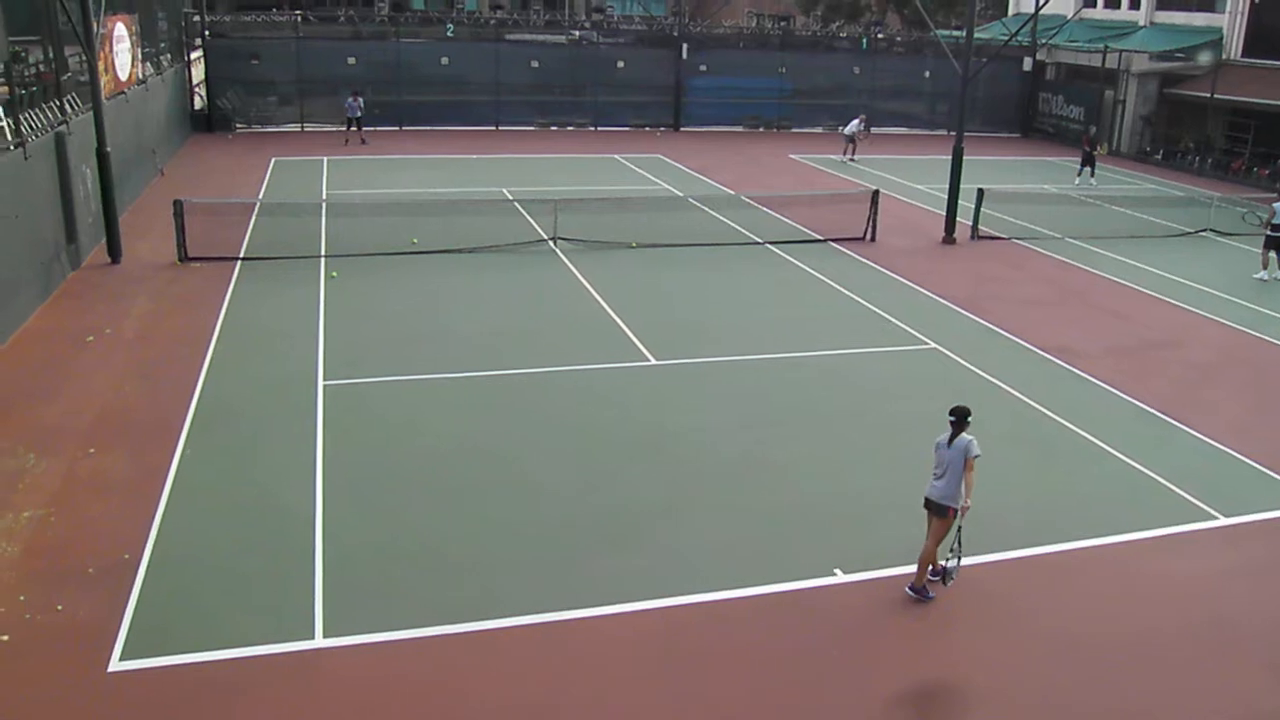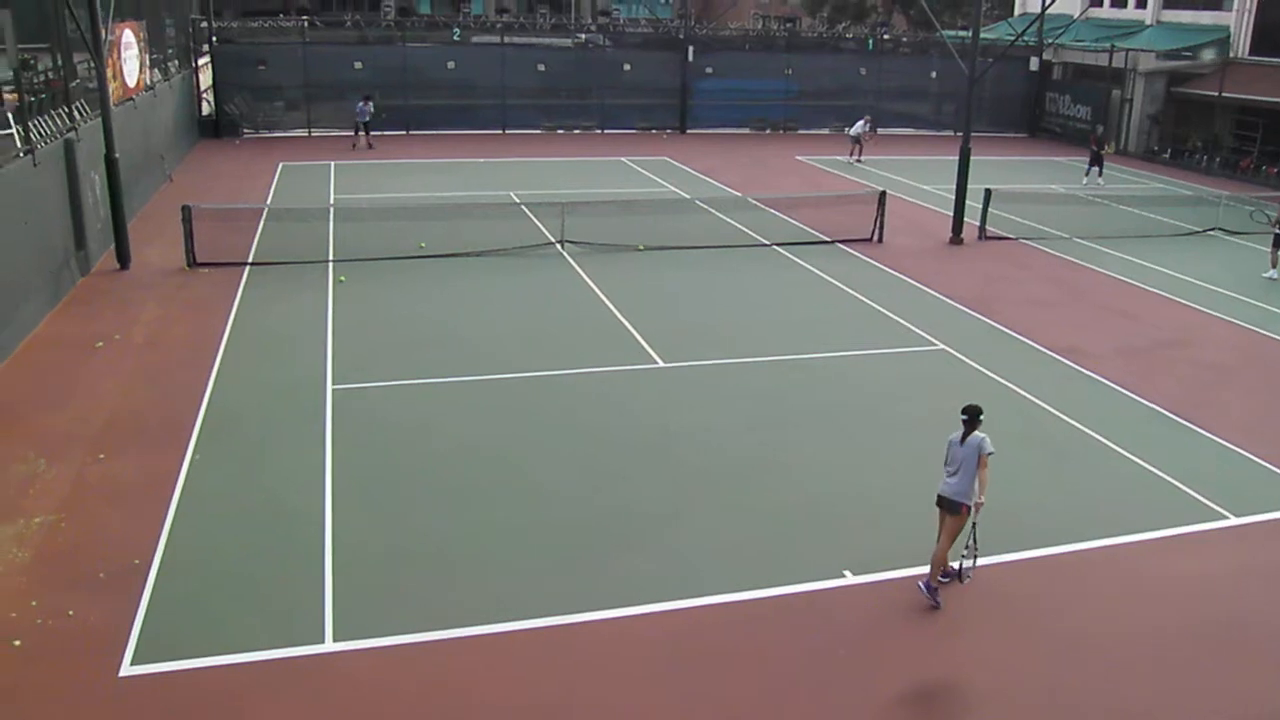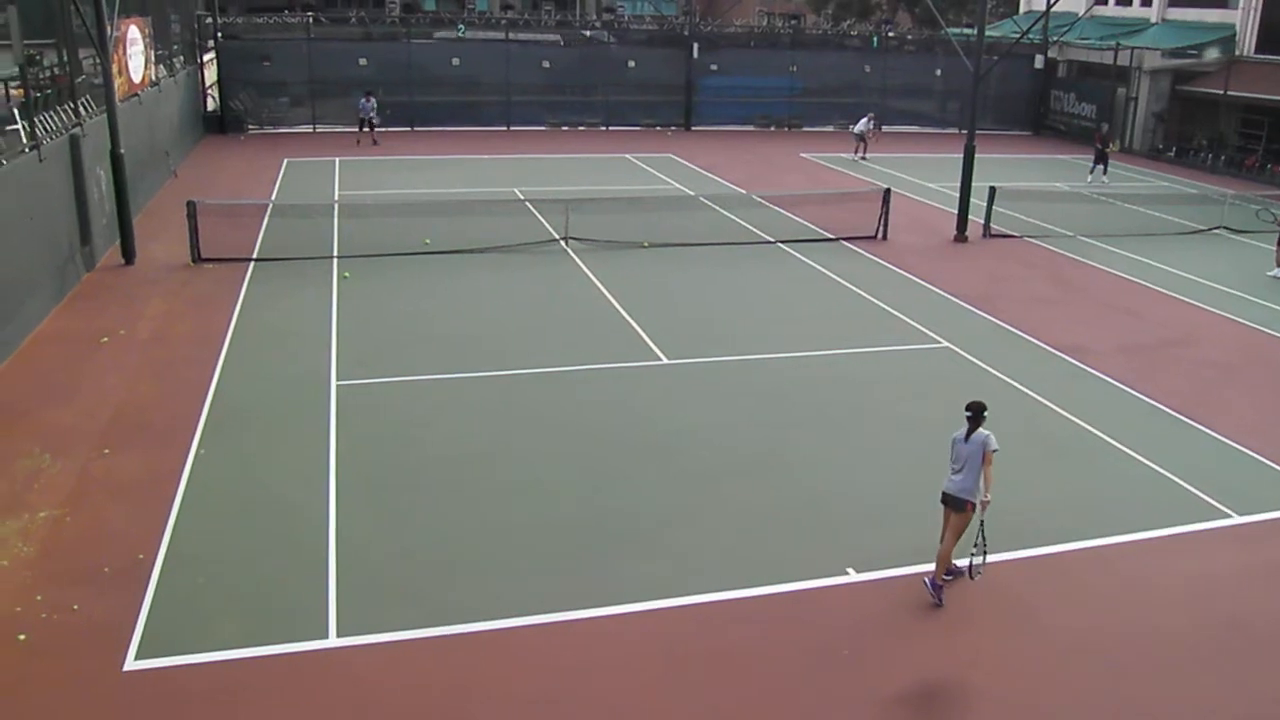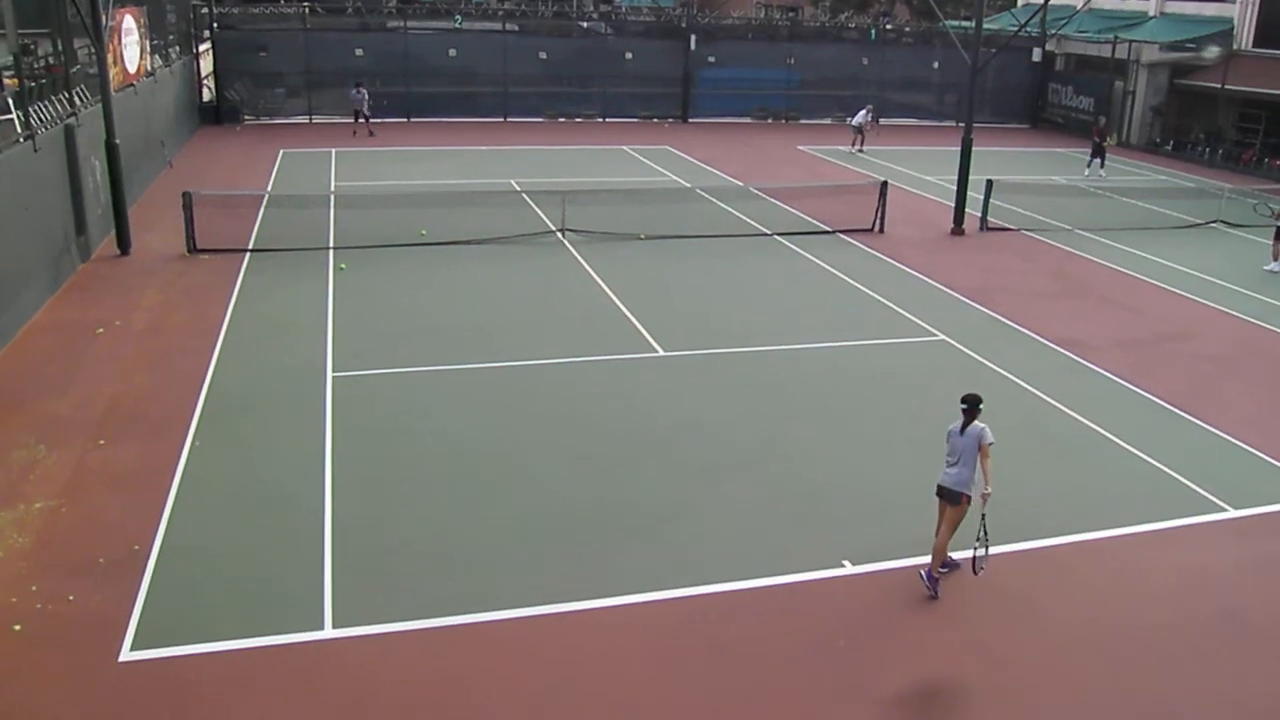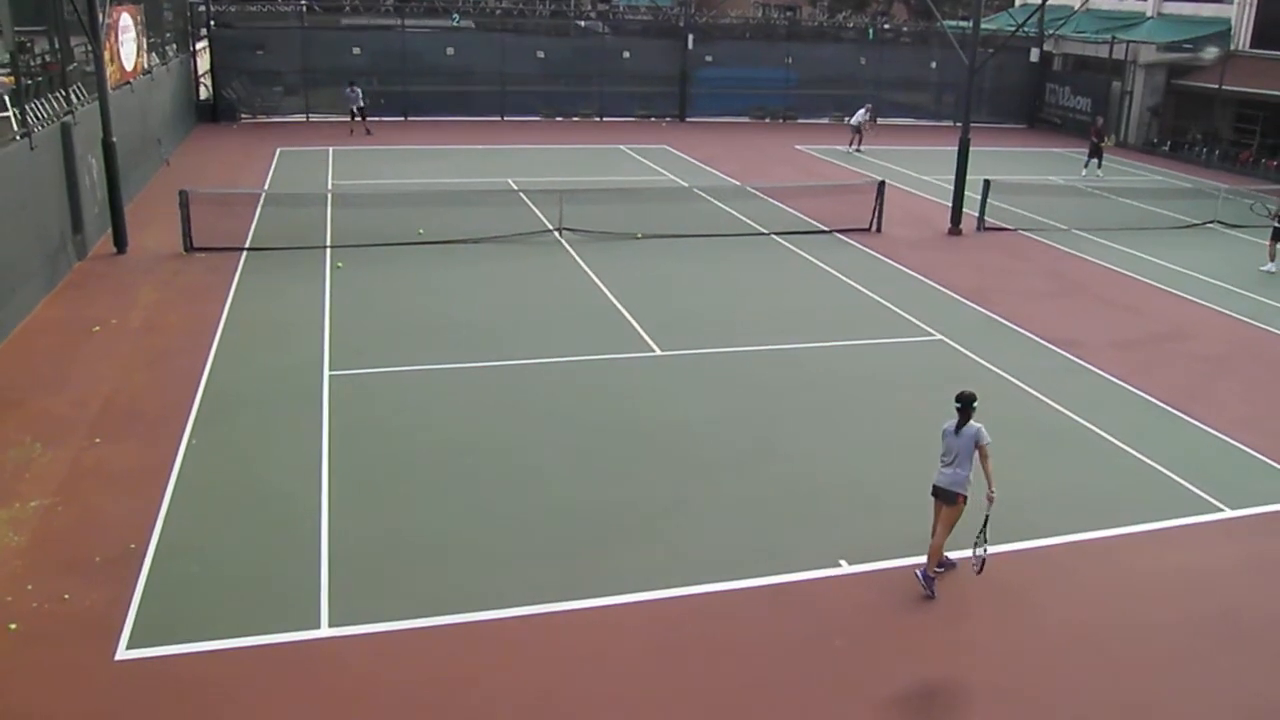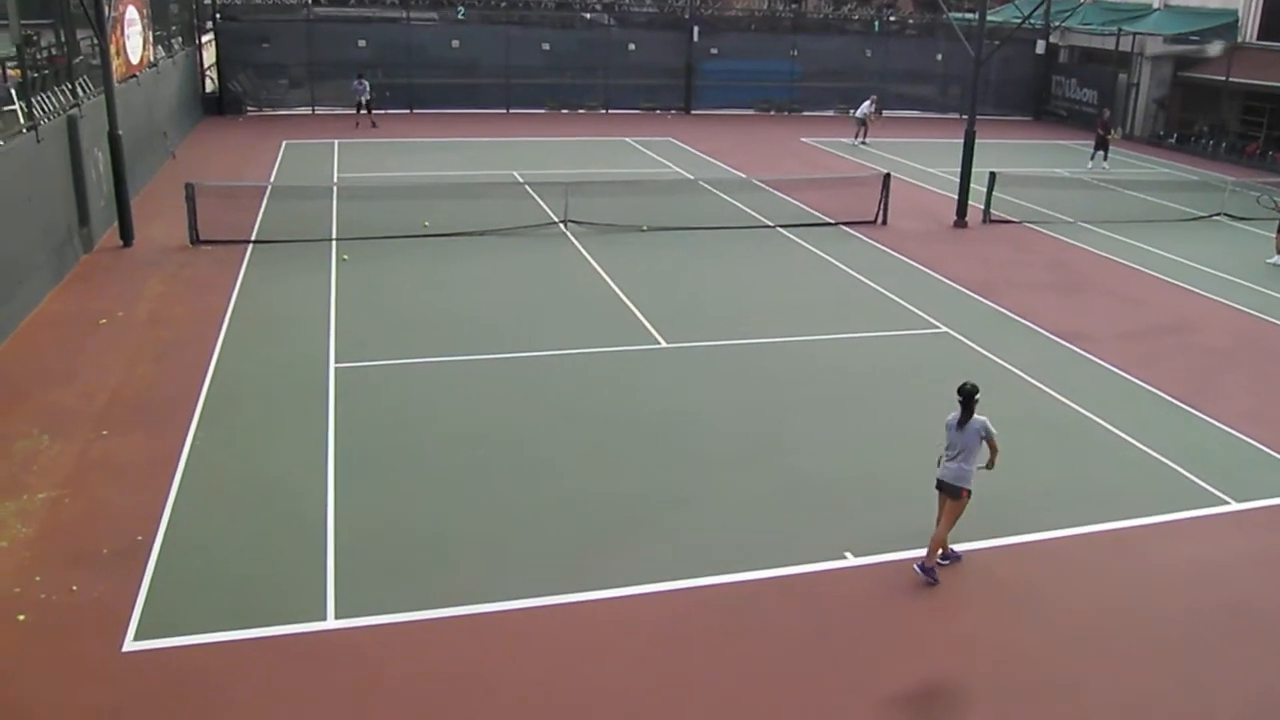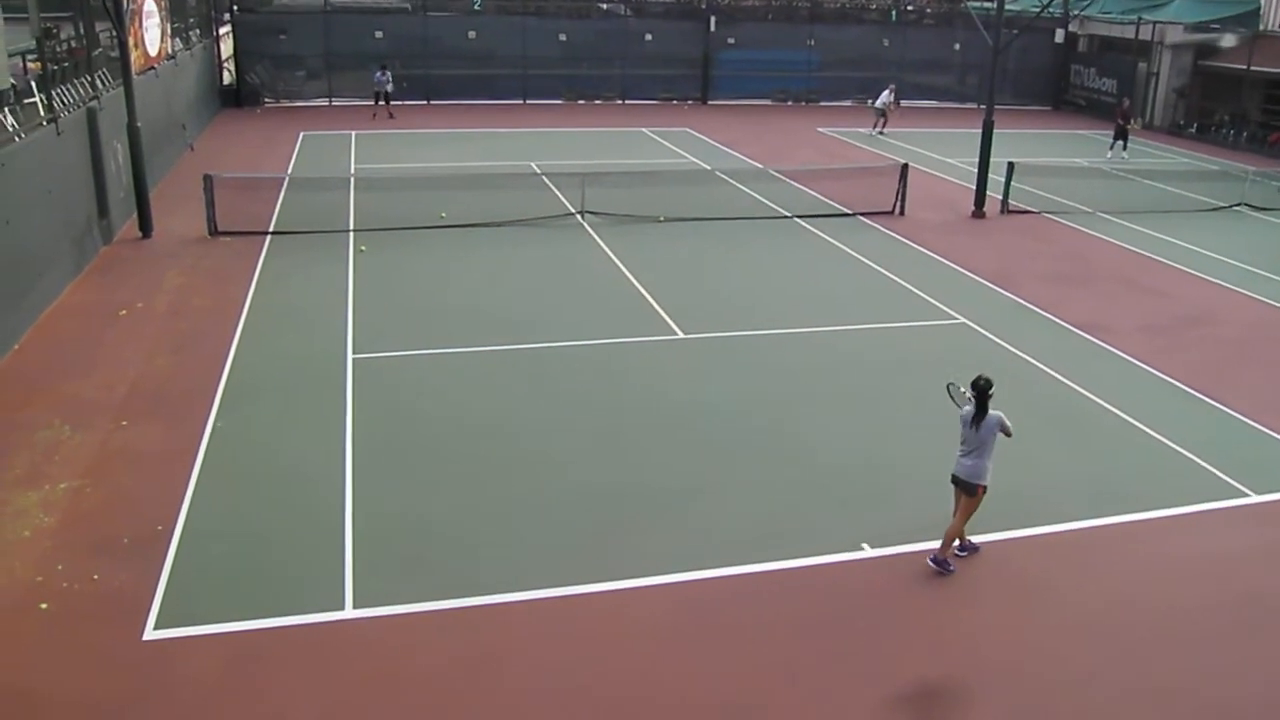
dt=0.3s
person 1, frame 1
left shoulder: (940, 440)
right shoulder: (969, 442)
right elbow: (969, 472)
right wrist: (967, 499)
left hip: (931, 494)
right hip: (948, 500)
left knee: (932, 538)
right knee: (932, 541)
left ankle: (935, 569)
right ankle: (917, 584)
person 1, frame 2
left shoulder: (953, 438)
right shoulder: (982, 440)
right elbow: (982, 468)
right wrist: (981, 495)
left hip: (944, 492)
right hip: (962, 498)
left knee: (943, 537)
right knee: (946, 540)
left ankle: (945, 570)
right ankle: (931, 582)
person 1, frame 3
left shoulder: (957, 436)
right shoulder: (986, 437)
right elbow: (987, 465)
right wrist: (987, 492)
left hip: (949, 489)
right hip: (966, 495)
left knee: (947, 534)
right knee: (951, 537)
left ankle: (948, 568)
right ankle: (936, 580)
person 1, frame 4
left shoulder: (952, 428)
right shoulder: (981, 430)
right elbow: (985, 458)
right wrist: (987, 485)
left hip: (944, 482)
right hip: (961, 487)
left knee: (942, 526)
right knee: (946, 531)
left ankle: (943, 560)
right ankle: (932, 572)
person 1, frame 5
left shoulder: (947, 427)
right shoulder: (977, 430)
right elbow: (984, 460)
right wrist: (990, 487)
left hip: (940, 481)
right hip: (957, 486)
left knee: (938, 526)
right knee: (942, 531)
left ankle: (939, 560)
right ankle: (928, 572)
person 1, frame 6
left shoulder: (950, 420)
right shoulder: (981, 423)
right elbow: (994, 449)
right wrist: (991, 461)
left hip: (944, 475)
right hip: (961, 481)
left knee: (942, 519)
right knee: (946, 524)
left ankle: (945, 552)
right ankle: (927, 563)
person 1, frame 7
left shoulder: (965, 413)
right shoulder: (996, 418)
right elbow: (1009, 433)
left hip: (959, 471)
right hip: (976, 477)
left knee: (959, 513)
right knee: (961, 518)
left ankle: (963, 544)
right ankle: (939, 556)
